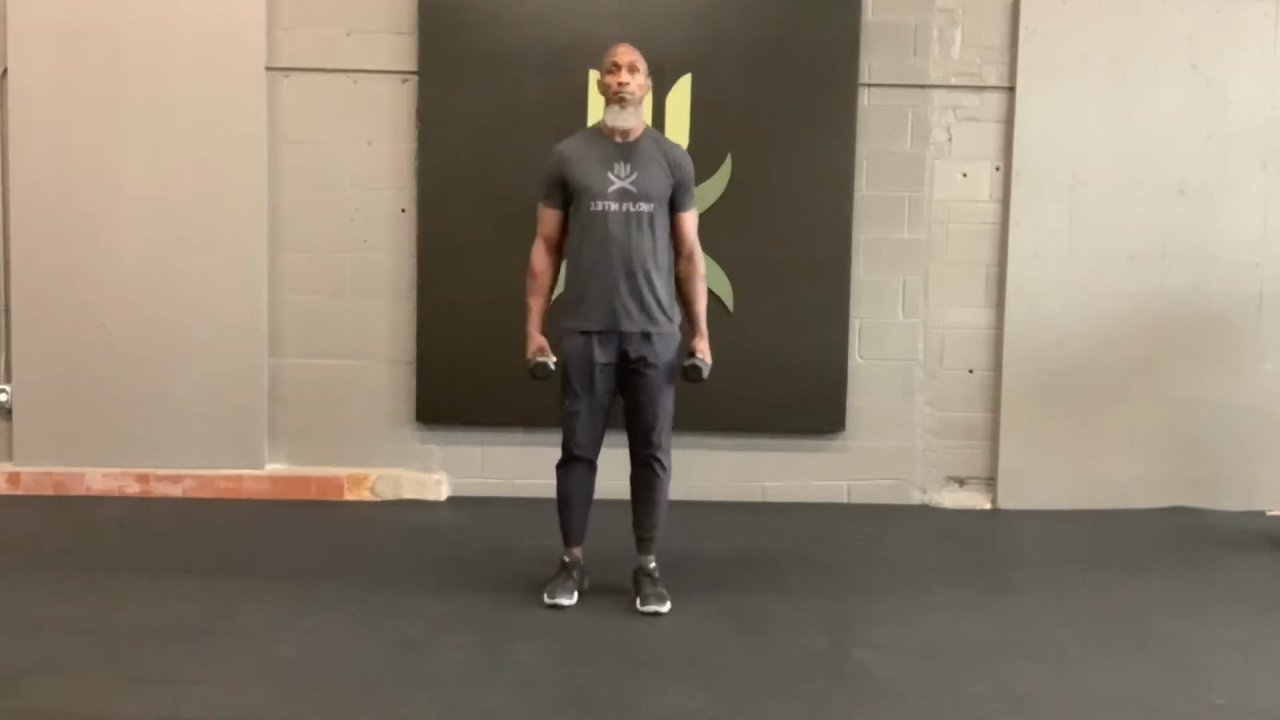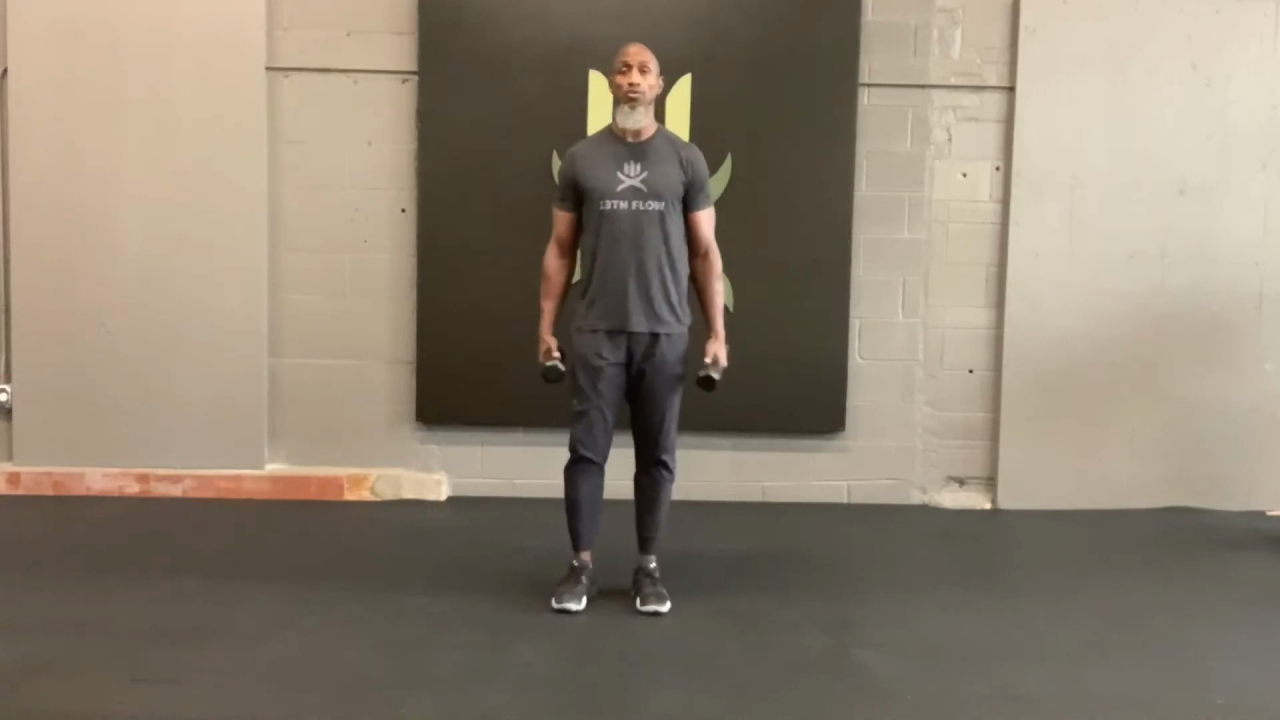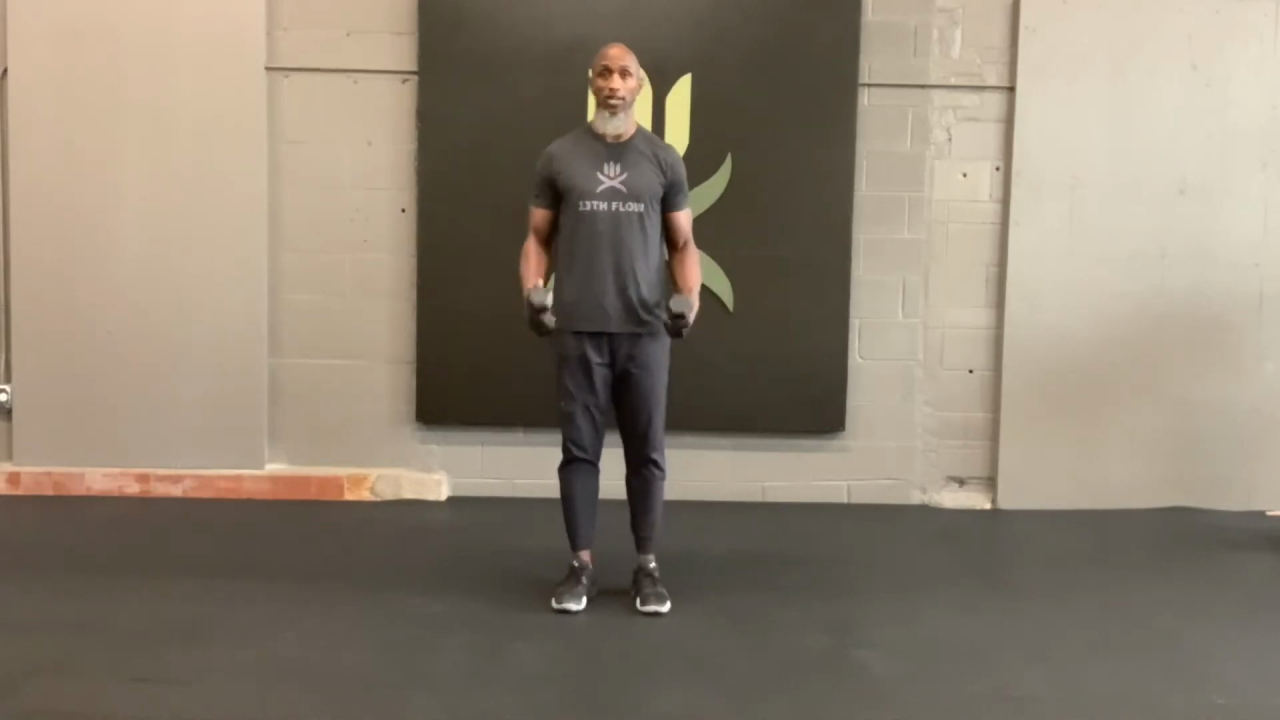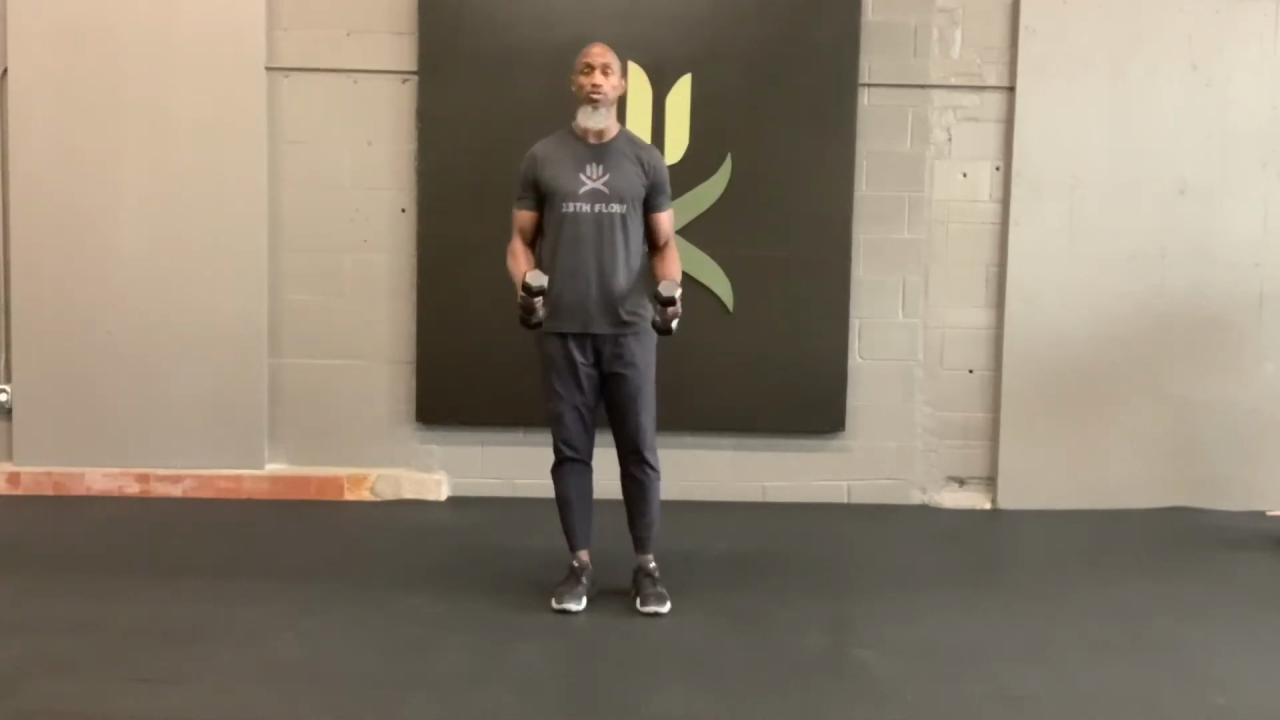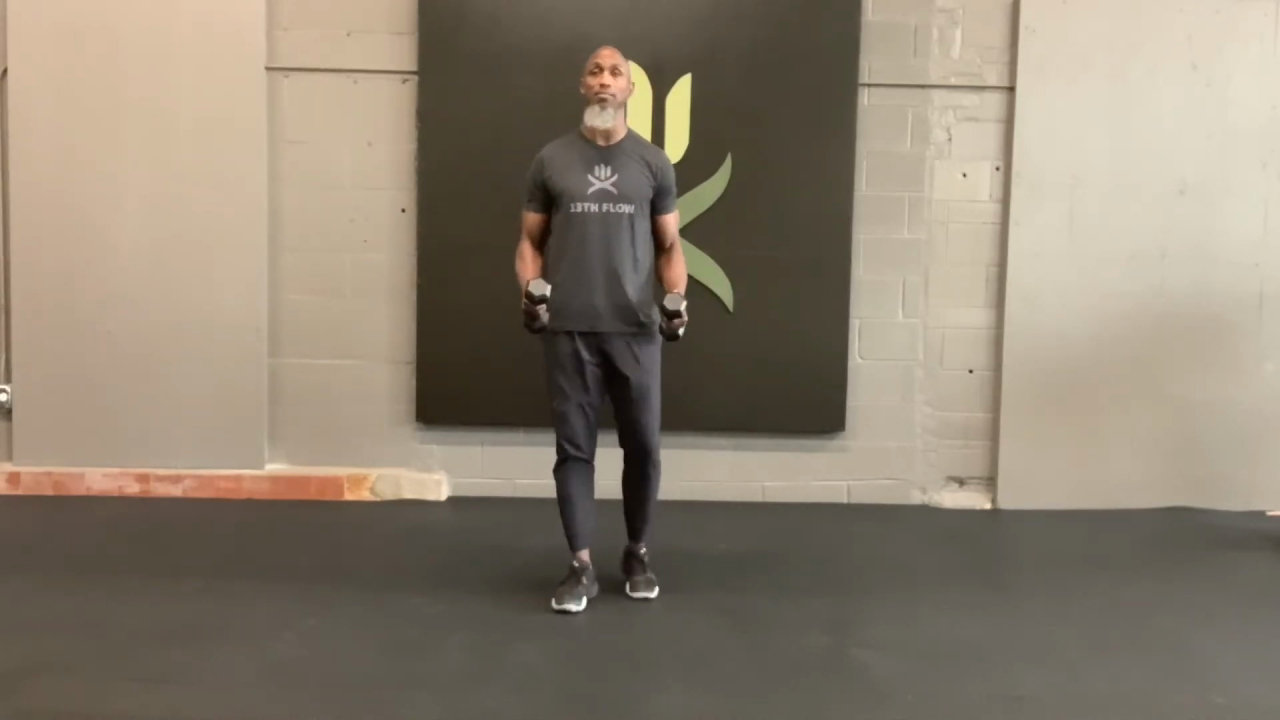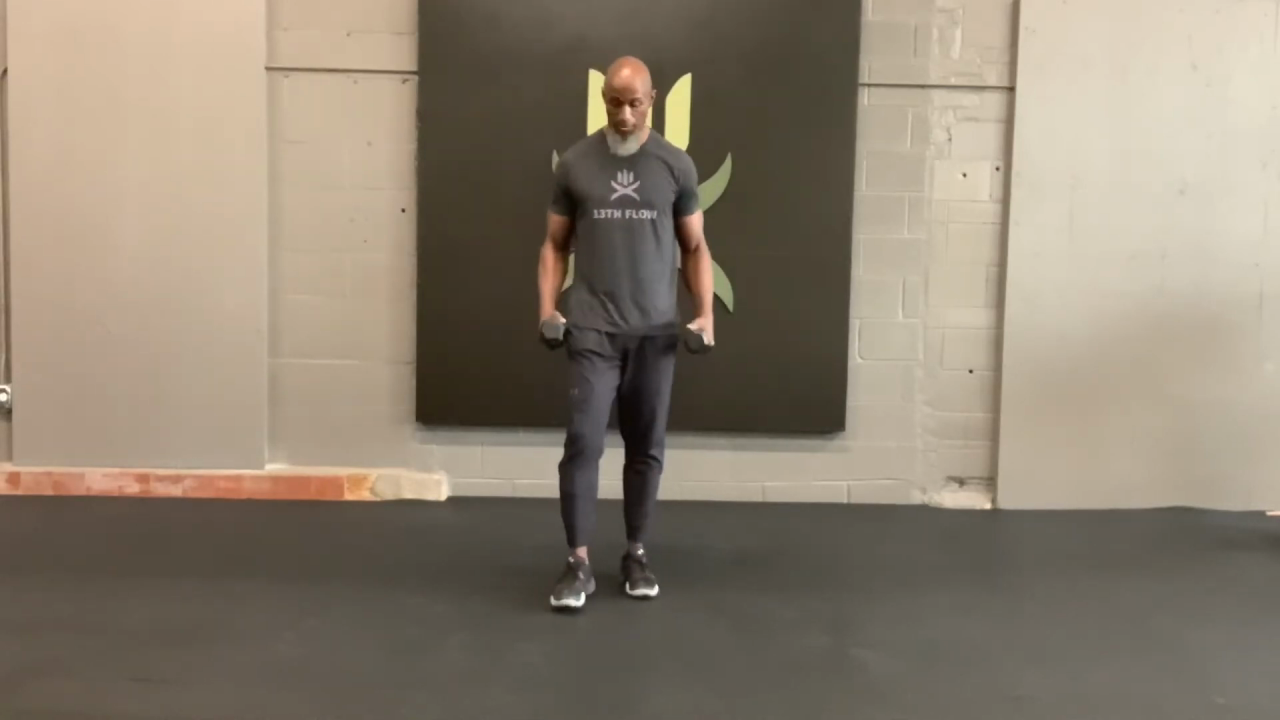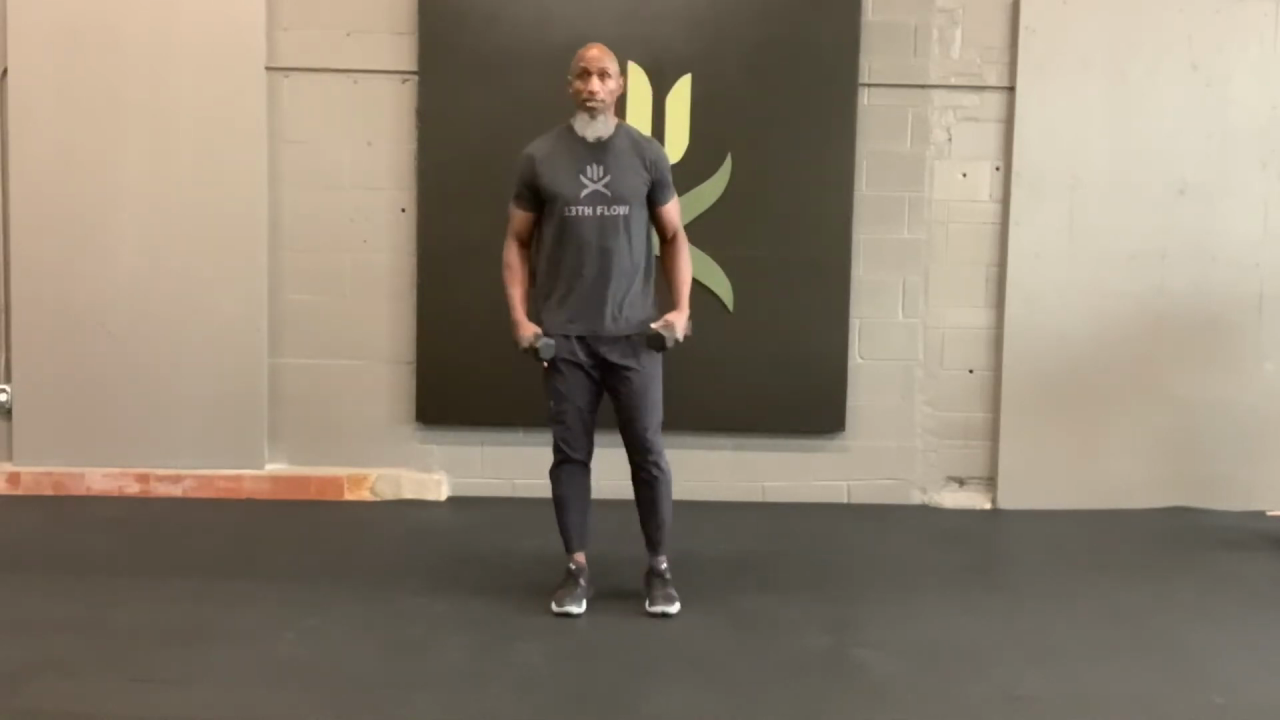
dt=0.7s
person 1, frame 1
left shoulder: (673, 160)
right shoulder: (568, 156)
left elbow: (688, 251)
right elbow: (546, 247)
left wrist: (700, 332)
right wrist: (534, 326)
left hip: (655, 332)
right hip: (585, 332)
left knee: (652, 453)
right knee: (578, 450)
left ankle: (647, 565)
right ankle: (572, 560)
person 1, frame 2
left shoulder: (685, 159)
right shoulder: (581, 158)
left elbow: (705, 251)
right elbow: (560, 250)
left wrist: (717, 333)
right wrist: (546, 327)
left hip: (664, 332)
right hip: (596, 331)
left knee: (657, 454)
right knee: (587, 450)
left ankle: (647, 566)
right ankle: (581, 565)
person 1, frame 3
left shoulder: (663, 159)
right shoulder: (559, 156)
left elbow: (682, 243)
right elbow: (538, 237)
left wrist: (689, 295)
right wrist: (531, 287)
left hip: (643, 330)
right hip: (578, 330)
left knee: (646, 451)
right knee: (579, 449)
left ankle: (647, 565)
right ankle: (581, 564)
person 1, frame 4
left shoulder: (646, 160)
right shoulder: (542, 158)
left elbow: (664, 242)
right elbow: (522, 237)
left wrist: (670, 288)
right wrist: (524, 280)
left hip: (630, 329)
right hip: (563, 329)
left knee: (639, 450)
right knee: (571, 449)
left ankle: (646, 566)
right ankle: (580, 564)
person 1, frame 5
left shoulder: (653, 163)
right shoulder: (551, 160)
left elbow: (669, 245)
right elbow: (531, 240)
left wrist: (676, 295)
right wrist: (530, 287)
left hip: (635, 330)
right hip: (569, 329)
left knee: (643, 446)
right knee: (574, 449)
left ankle: (637, 551)
right ankle: (581, 565)
person 1, frame 6
left shoulder: (676, 164)
right shoulder: (574, 163)
left elbow: (694, 246)
right elbow: (555, 243)
left wrist: (706, 312)
right wrist: (547, 305)
left hip: (656, 330)
right hip: (592, 328)
left knee: (646, 447)
right knee: (583, 441)
left ankle: (635, 552)
right ankle: (578, 562)
person 1, frame 7
left shoulder: (647, 155)
right shoulder: (539, 157)
left elbow: (674, 235)
right elbow: (517, 242)
left wrist: (681, 306)
right wrist: (520, 316)
left hip: (634, 332)
right hip: (565, 334)
left knee: (648, 450)
right knee: (570, 453)
left ankle: (658, 567)
right ankle: (577, 568)
